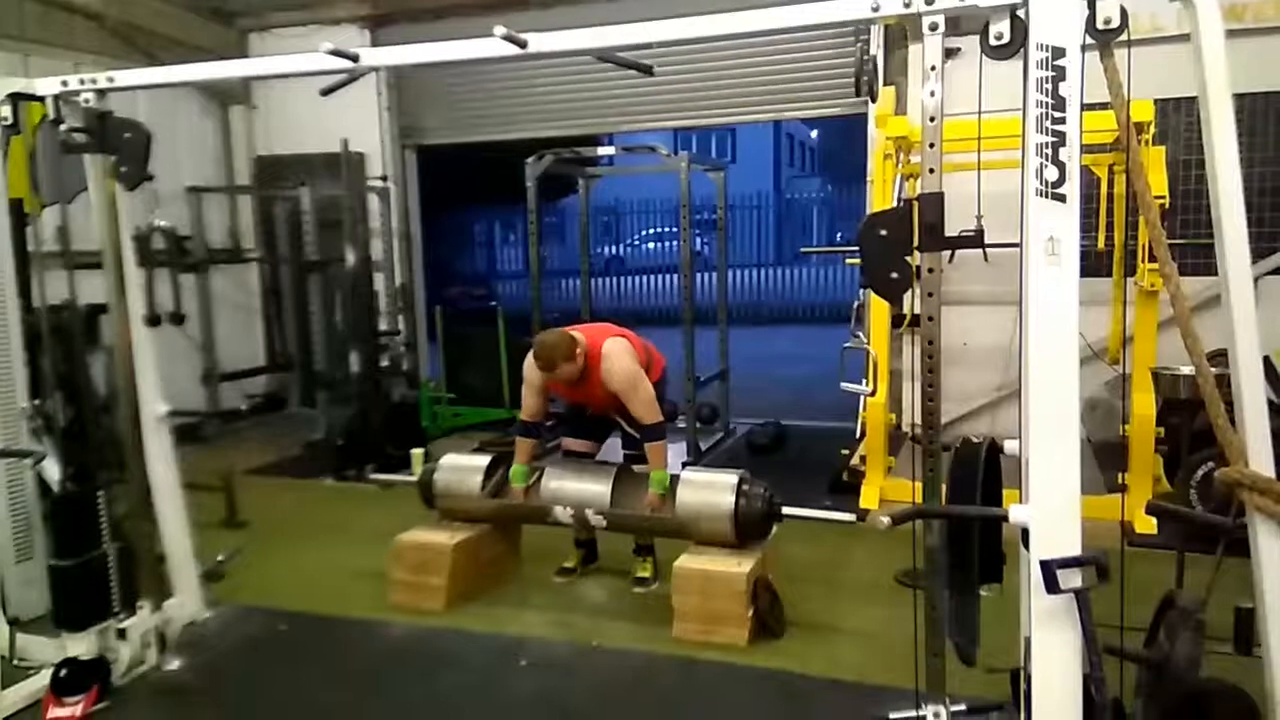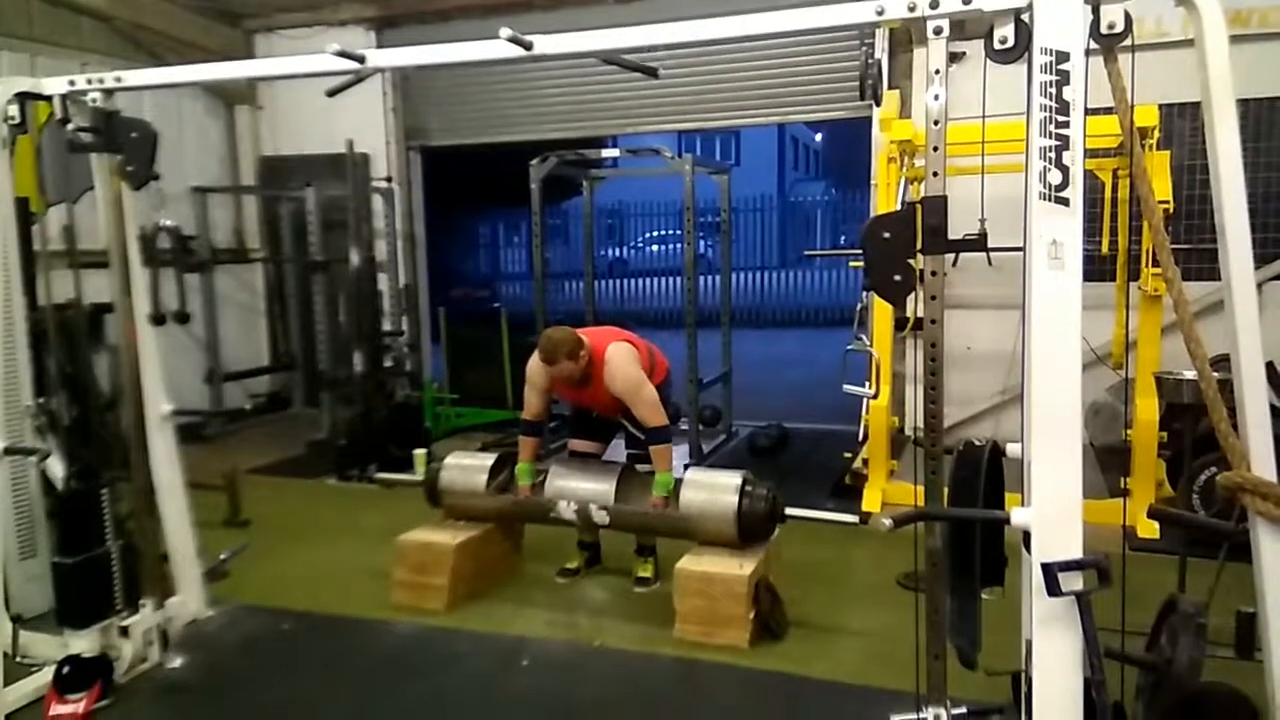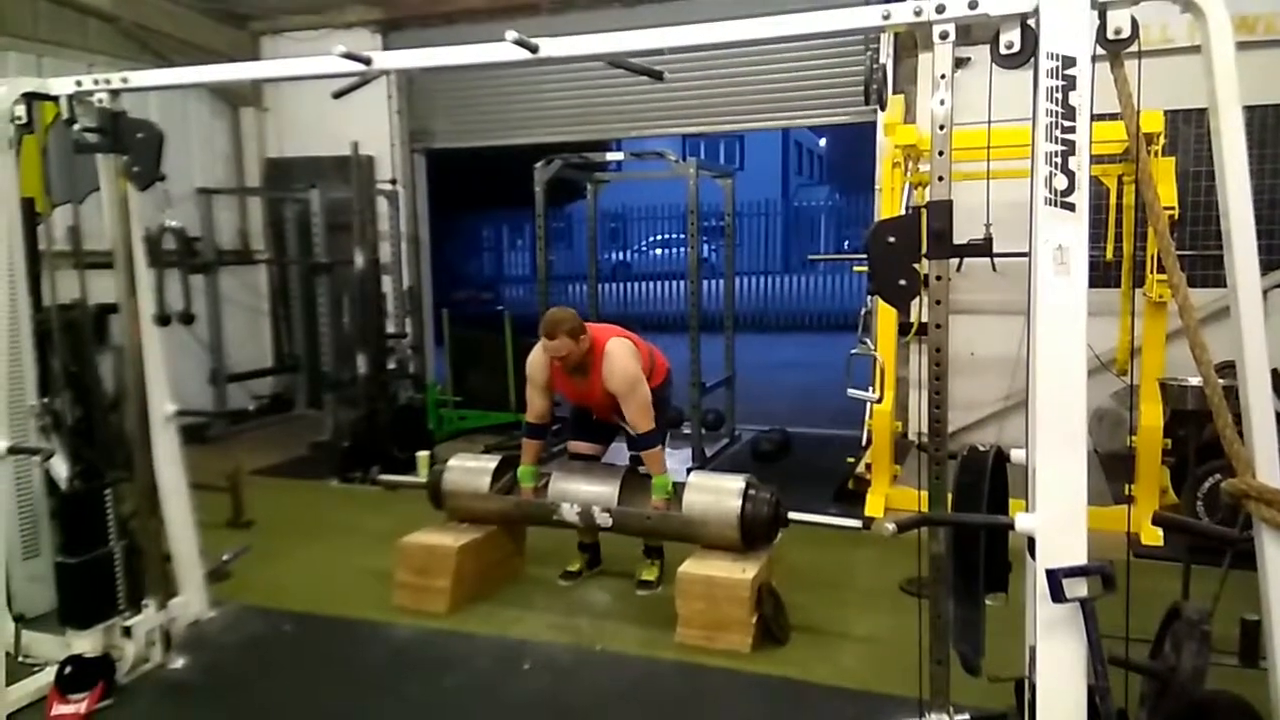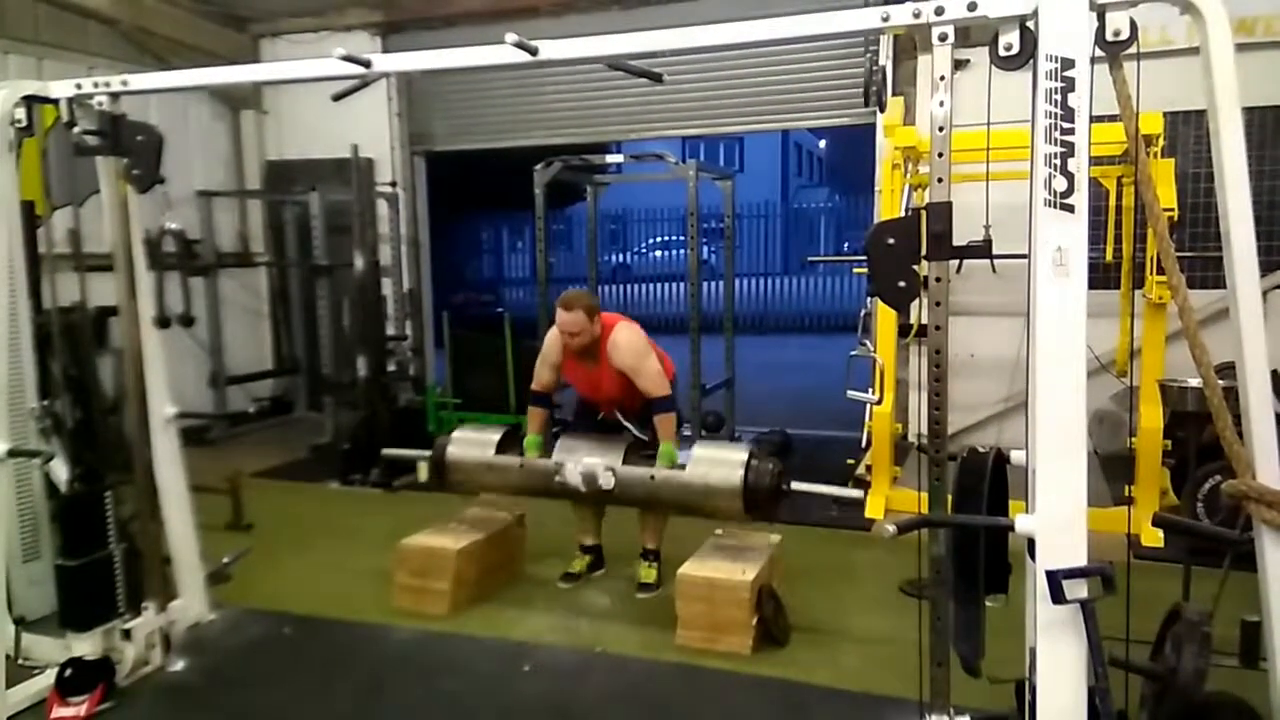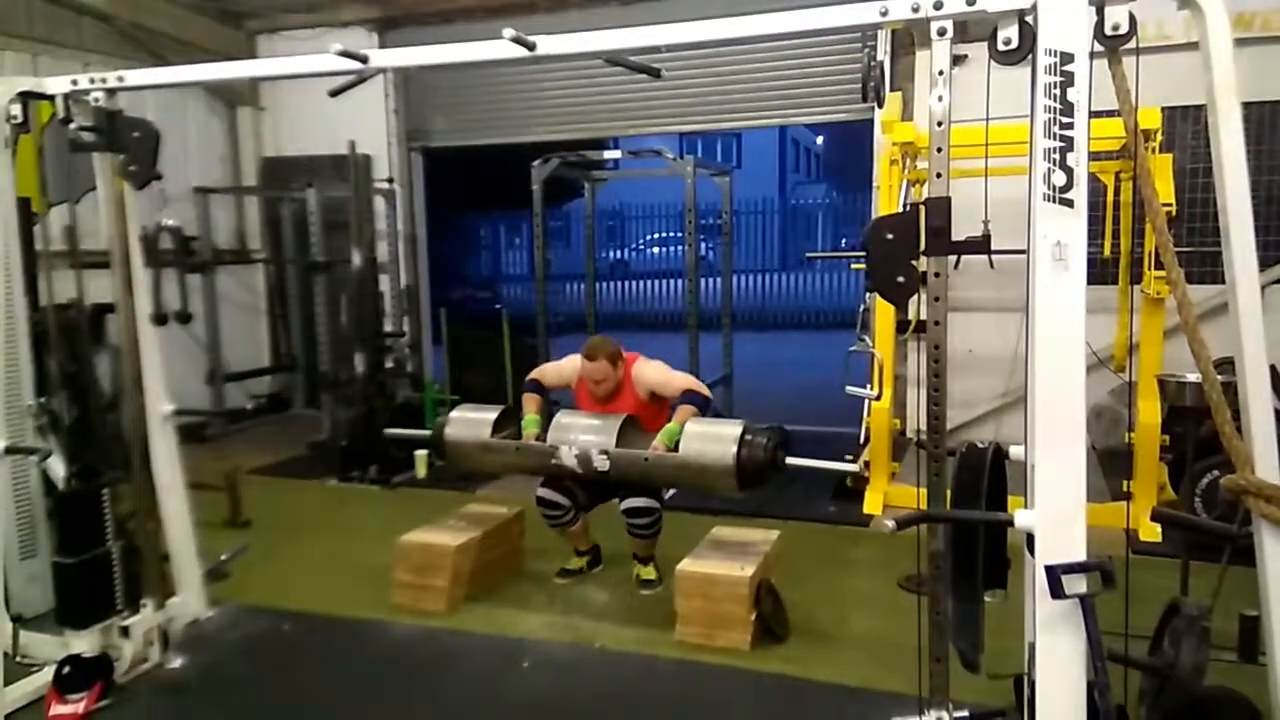
dt=1s
person 1, frame 1
left shoulder: (616, 361)
right shoulder: (536, 363)
left elbow: (652, 422)
right elbow: (530, 419)
left wrist: (658, 483)
right wrist: (519, 476)
left hip: (643, 386)
right hip: (587, 398)
left knee: (638, 471)
left ankle: (645, 554)
right ankle: (585, 549)
person 1, frame 2
left shoulder: (618, 365)
right shoulder: (539, 364)
left elbow: (657, 425)
right elbow: (532, 418)
left wrist: (662, 485)
right wrist: (524, 474)
left hip: (648, 387)
right hip: (592, 400)
left knee: (642, 472)
left ankle: (646, 554)
right ankle: (588, 550)
person 1, frame 3
left shoulder: (617, 360)
right shoulder: (539, 359)
left elbow: (644, 429)
right elbow: (536, 419)
left wrist: (660, 488)
right wrist: (527, 478)
left hip: (648, 389)
right hip: (591, 400)
left knee: (643, 474)
left ankle: (653, 556)
right ankle: (588, 552)
person 1, frame 4
left shoulder: (624, 341)
right shoulder: (555, 342)
left elbow: (661, 397)
right elbow: (540, 391)
left wrist: (667, 455)
right wrist: (532, 446)
left hip: (650, 395)
right hip: (596, 400)
left ankle: (650, 560)
right ankle: (590, 554)
person 1, frame 5
left shoulder: (643, 373)
right shoulder: (574, 367)
left elbow: (699, 393)
right elbow: (535, 379)
left wrist: (669, 435)
right wrist: (531, 421)
left knee: (639, 506)
right knee: (548, 496)
left ankle: (644, 561)
right ankle: (586, 553)
